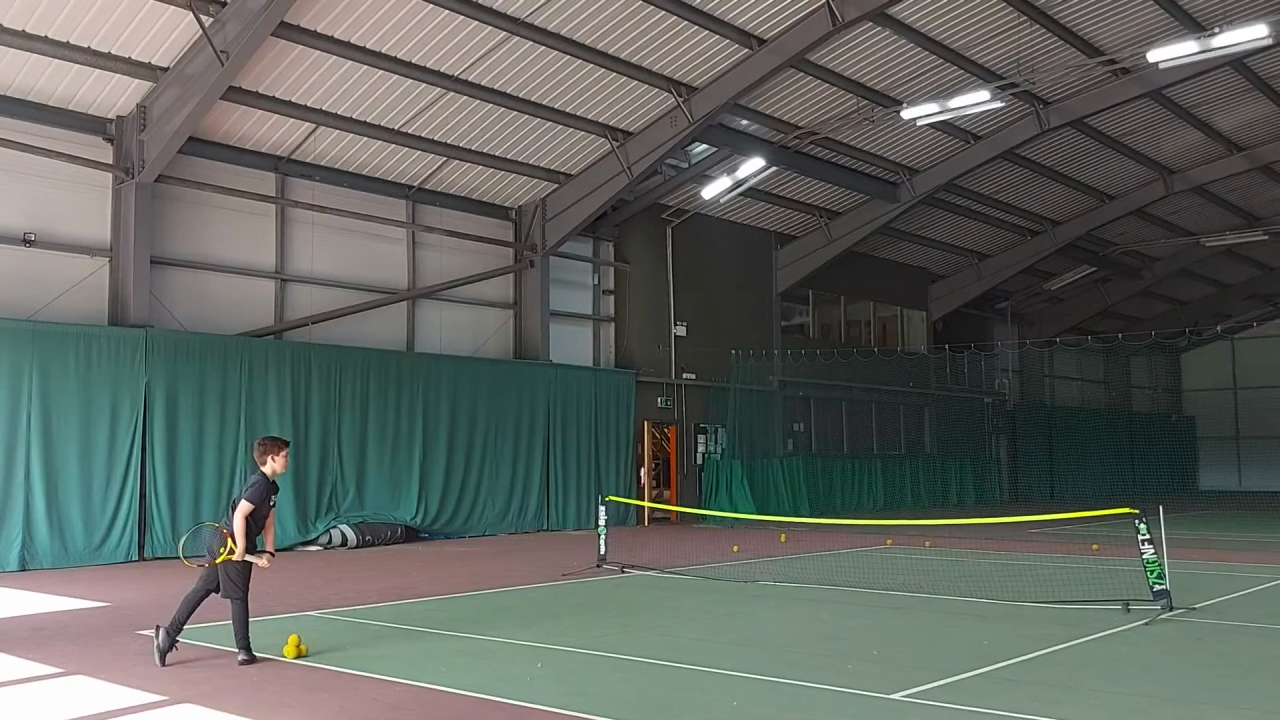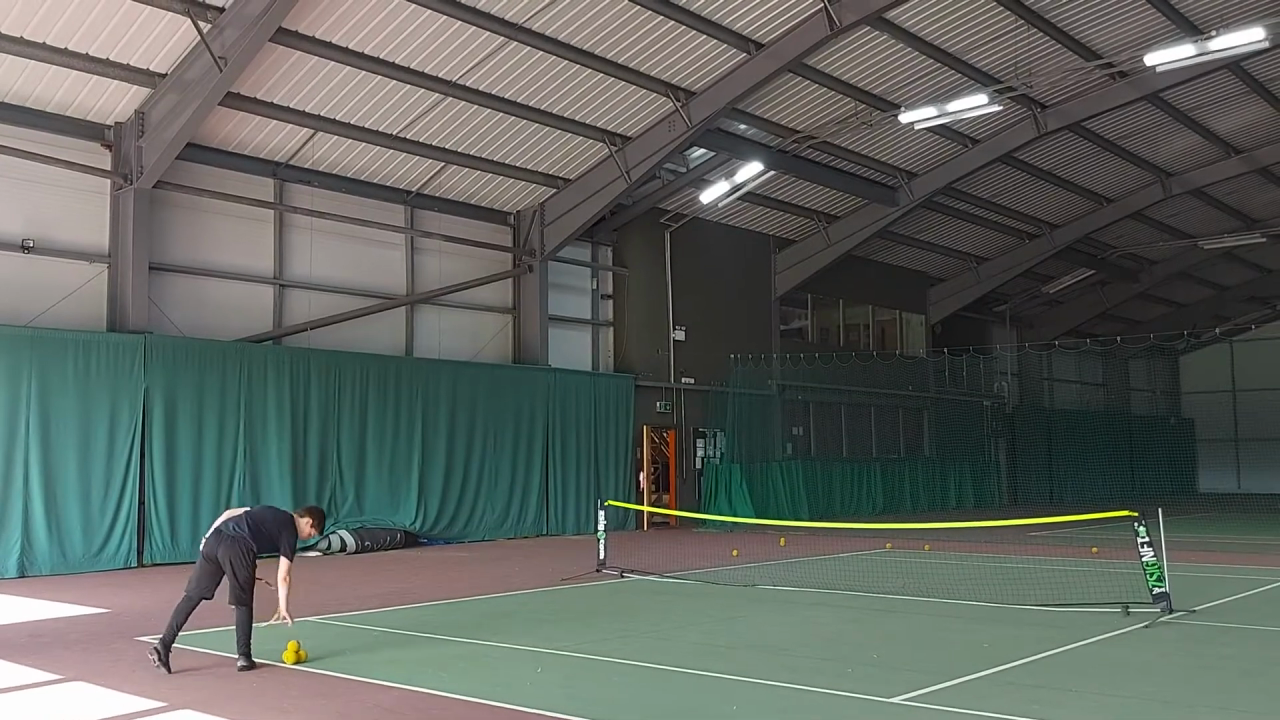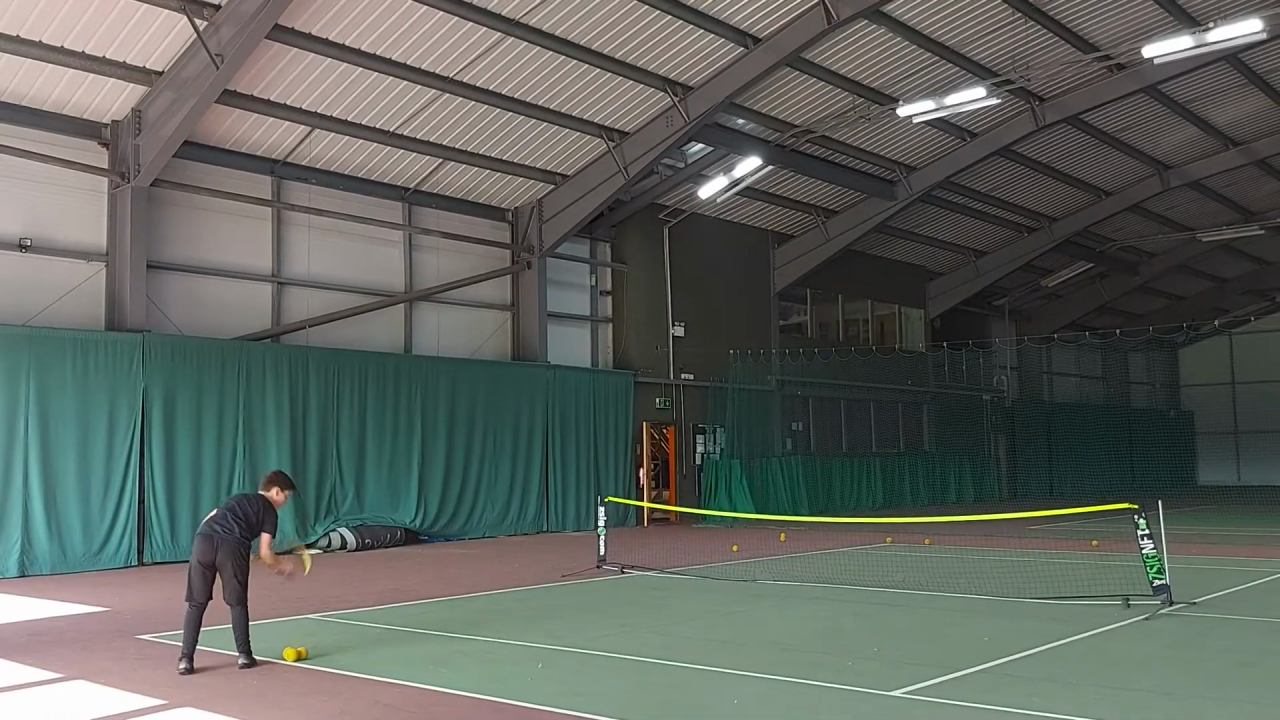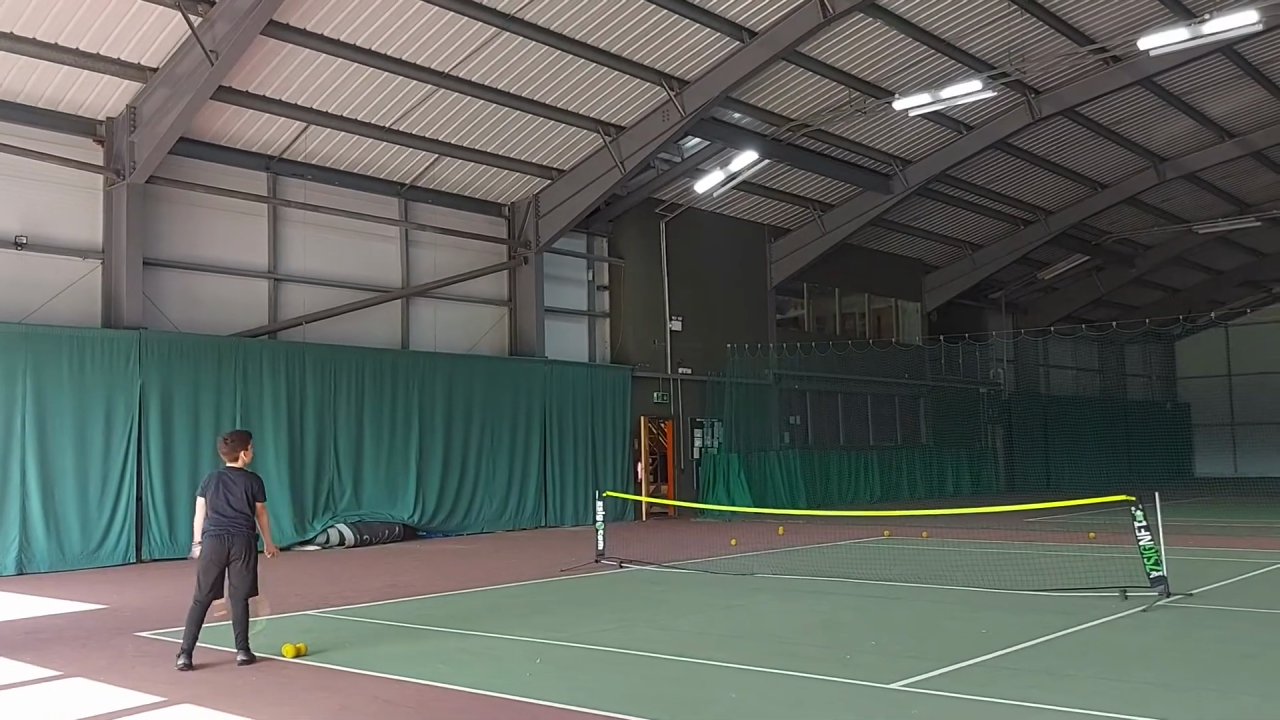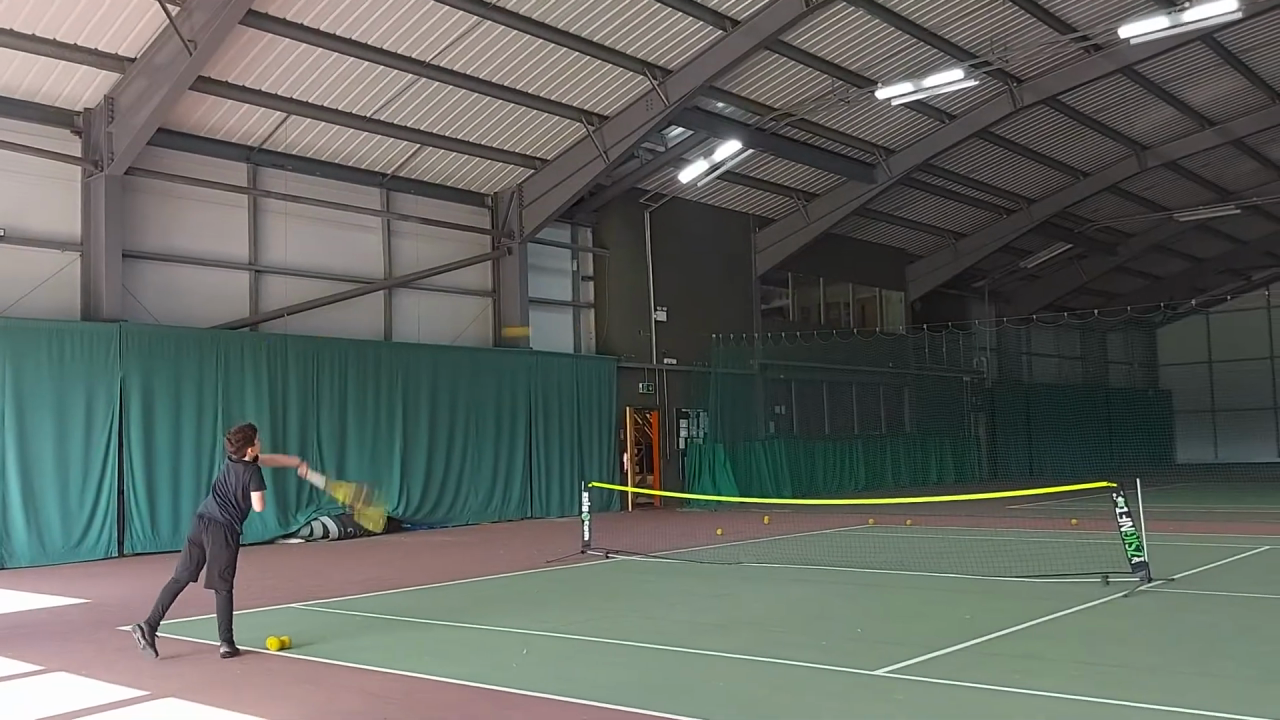
dt=1s
person 1, frame 1
left shoulder: (271, 487)
right shoulder: (260, 485)
left elbow: (269, 522)
right elbow: (239, 515)
left wrist: (269, 551)
right wrist: (242, 548)
right hip: (232, 545)
left knee: (201, 590)
right knee: (238, 597)
left ankle: (169, 634)
right ankle: (244, 651)
person 1, frame 2
left shoulder: (269, 511)
right shoulder: (290, 534)
left elbow: (230, 513)
right elbow: (283, 577)
right wrist: (283, 608)
left hip: (217, 538)
right hip: (239, 549)
left knee: (192, 595)
right knee: (243, 604)
left ankle: (164, 644)
right ankle: (244, 657)
person 1, frame 3
left shoulder: (237, 499)
right shoulder: (269, 512)
left elbow: (207, 521)
right elbow: (265, 553)
right wrist: (281, 565)
left hip: (203, 541)
right hip: (232, 549)
left knee: (196, 604)
right knee: (238, 604)
left ankle: (186, 659)
right ankle: (244, 655)
person 1, frame 4
left shoulder: (211, 479)
right shoulder: (253, 480)
left elbow: (199, 513)
right elbow: (261, 514)
left wrist: (198, 542)
right wrist: (269, 542)
left hip: (213, 541)
right hip: (243, 542)
left knee: (201, 599)
right knee: (239, 598)
left ankle: (185, 654)
right ankle: (242, 650)
person 1, frame 5
left shoulder: (231, 459)
right shoulder: (253, 471)
left elbow: (263, 457)
right elbow: (259, 506)
left wrist: (294, 462)
left hip: (201, 523)
right hip: (224, 531)
left knee: (179, 579)
right knee: (223, 588)
left ankle: (149, 626)
right ankle: (226, 643)
